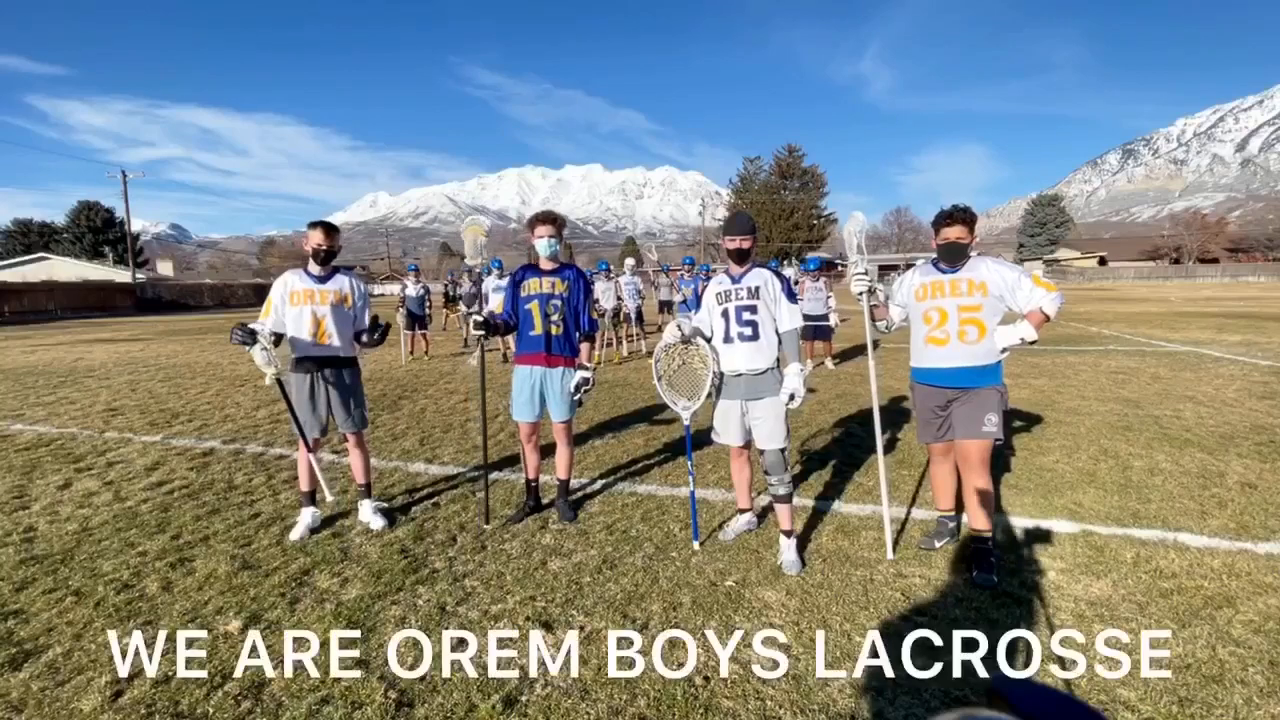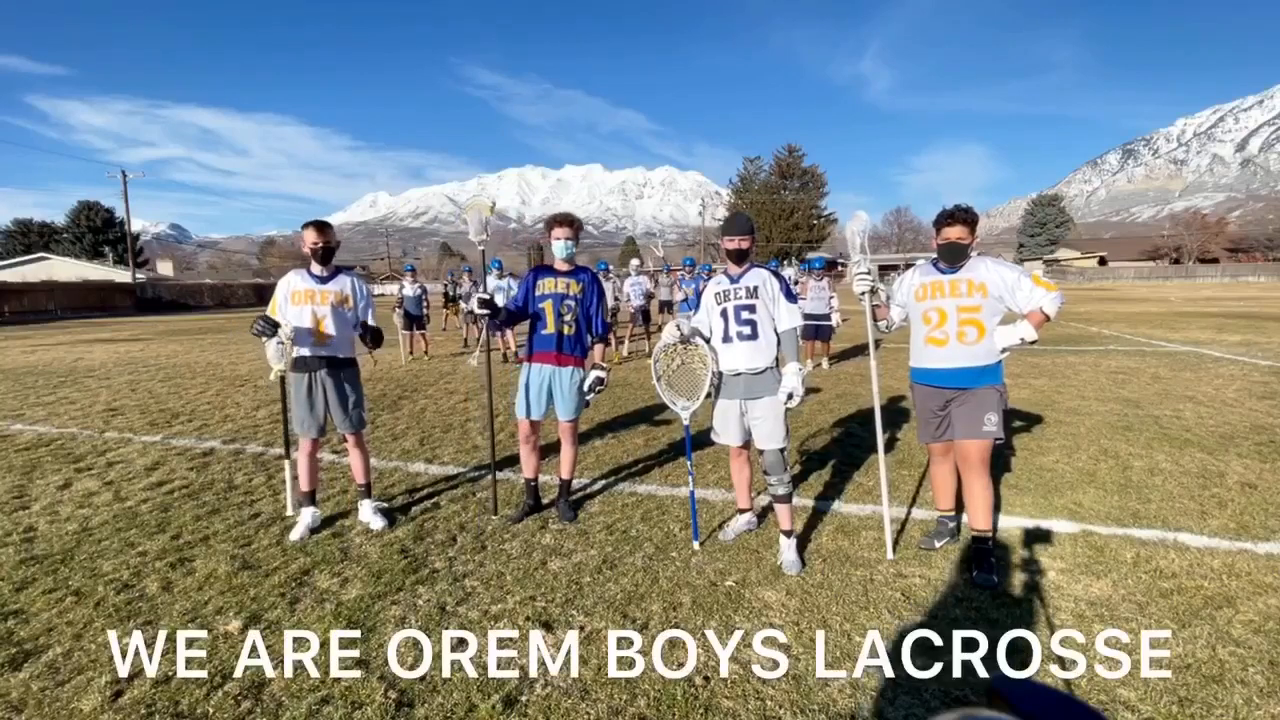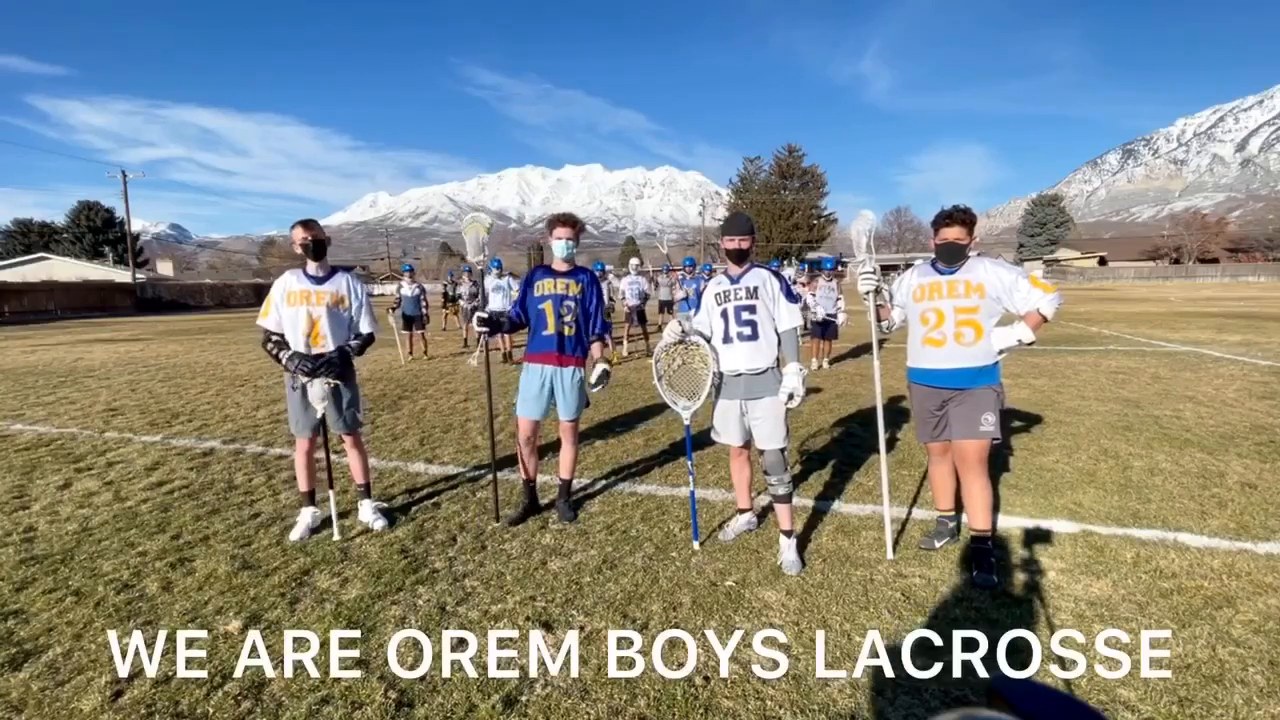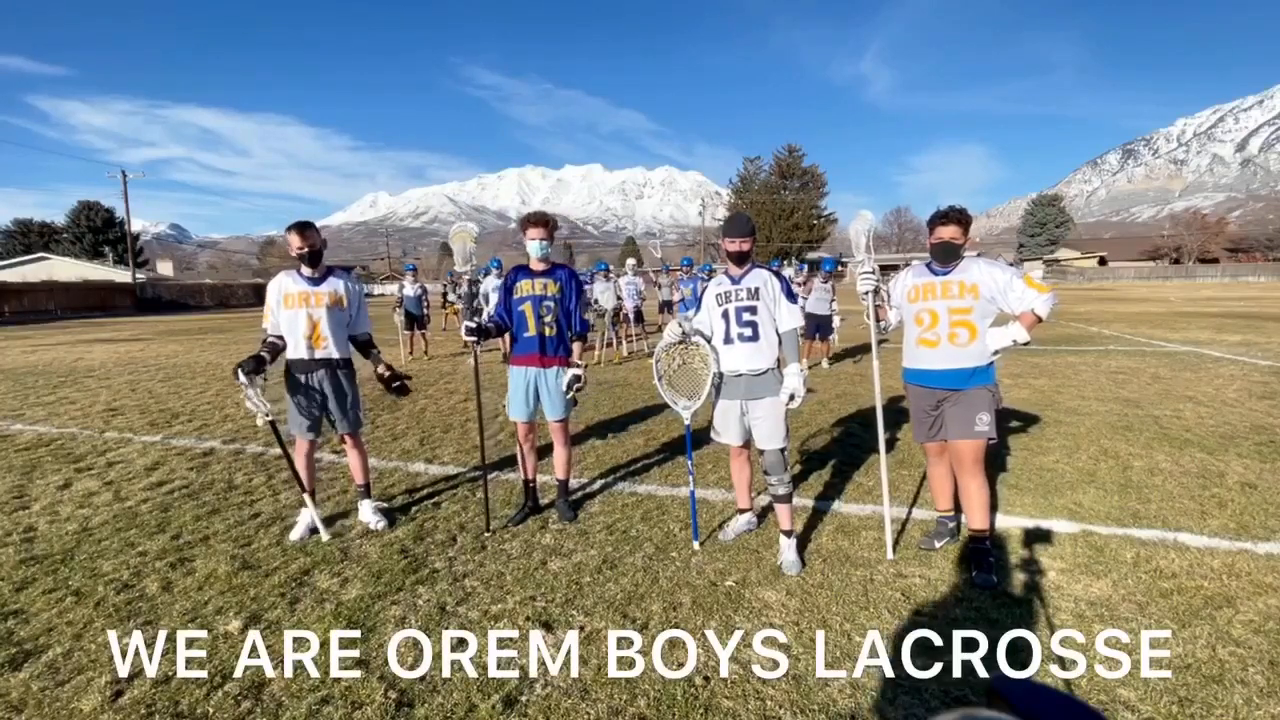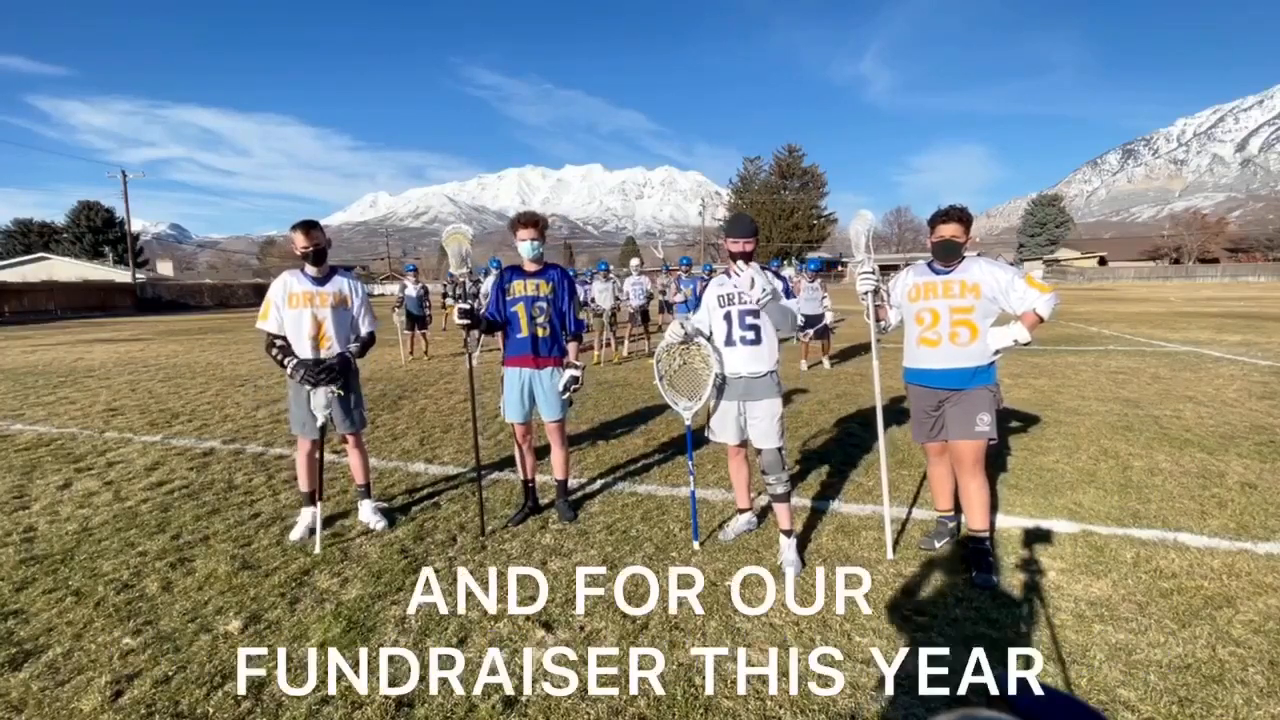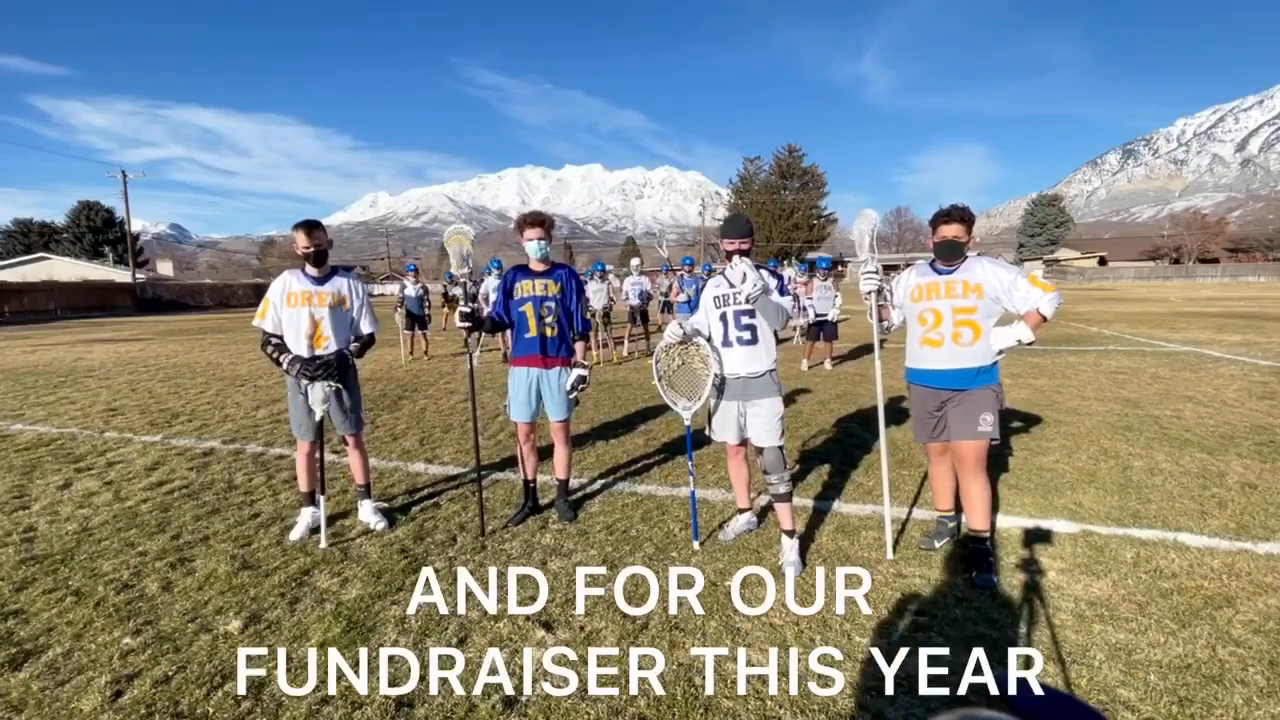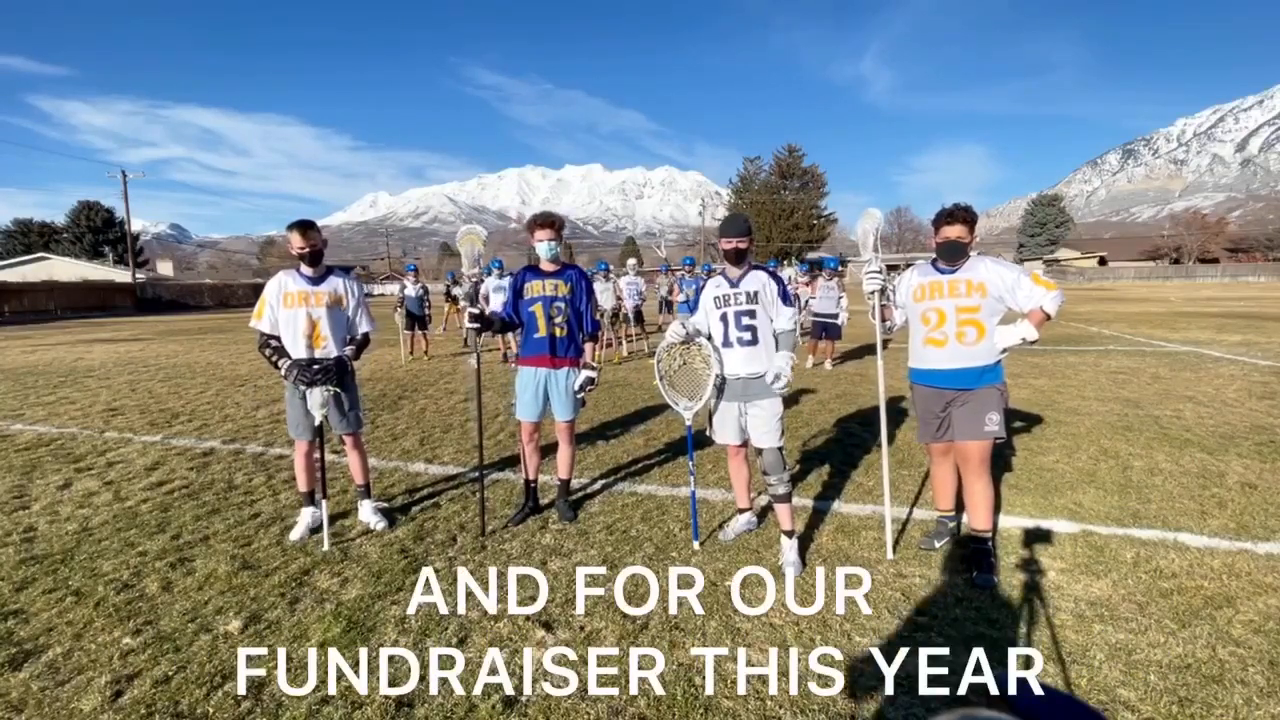
dt=0.7s
person 1, frame 1
left shoulder: (995, 272)
right shoulder: (914, 278)
left elbow: (1048, 296)
right elbow: (887, 319)
left wrist: (1018, 334)
right wrist: (870, 297)
left hip: (979, 383)
right hip: (929, 383)
left knee: (974, 462)
right knee: (940, 453)
left ankle: (983, 547)
right ankle: (947, 523)
person 1, frame 2
left shoulder: (995, 272)
right shoulder: (914, 278)
left elbow: (1048, 296)
right elbow: (888, 319)
left wrist: (1018, 333)
right wrist: (872, 295)
left hip: (979, 382)
right hip: (928, 383)
left knee: (974, 462)
right knee: (939, 453)
left ankle: (983, 547)
right ankle: (947, 523)
person 1, frame 3
left shoulder: (994, 273)
right shoulder: (912, 278)
left elbow: (1046, 297)
right elbow: (888, 319)
left wrist: (1016, 335)
right wrist: (875, 296)
left hip: (976, 383)
right hip: (926, 383)
left knee: (972, 462)
right knee: (938, 453)
left ankle: (982, 547)
right ankle: (946, 523)
person 1, frame 4
left shoulder: (988, 274)
right shoulder: (908, 279)
left elbow: (1041, 297)
right elbow: (885, 319)
left wrist: (1011, 335)
right wrist: (871, 296)
left hip: (971, 383)
right hip: (922, 383)
left knee: (968, 462)
right knee: (936, 453)
left ankle: (981, 546)
right ankle: (947, 523)
person 1, frame 5
left shoulder: (989, 273)
right shoulder: (908, 278)
left elbow: (1043, 297)
right elbow: (885, 318)
left wrist: (1013, 334)
right wrist: (872, 296)
left hip: (972, 383)
right hip: (923, 383)
left knee: (969, 463)
right knee: (936, 453)
left ankle: (980, 545)
right ankle: (946, 523)
person 1, frame 6
left shoulder: (992, 273)
right shoulder: (911, 278)
left elbow: (1046, 296)
right elbow: (887, 319)
left wrist: (1017, 333)
right wrist: (873, 296)
left hip: (975, 383)
right hip: (925, 384)
left knee: (971, 463)
right knee: (937, 453)
left ankle: (981, 546)
right ankle: (947, 522)
person 1, frame 7
left shoulder: (994, 272)
right shoulder: (913, 278)
left elbow: (1049, 294)
right elbow: (890, 319)
left wrist: (1020, 333)
right wrist: (876, 296)
left hip: (979, 383)
right hip: (929, 383)
left knee: (975, 463)
right knee: (939, 454)
left ankle: (982, 547)
right ankle: (946, 522)
person 2, frame 1
left shoulder: (771, 280)
right shoulder: (714, 287)
left elbow: (788, 328)
right elbow: (705, 329)
left wrist: (794, 371)
right wrist: (684, 329)
left hip: (766, 381)
right hip: (728, 383)
left knee: (774, 459)
right knee: (737, 451)
left ankle: (787, 539)
right ankle: (745, 514)
person 2, frame 2
left shoulder: (769, 279)
right shoulder: (712, 287)
left elbow: (787, 327)
right elbow: (703, 329)
left wrist: (793, 370)
right wrist: (682, 328)
left hip: (765, 381)
right hip: (727, 382)
left knee: (773, 458)
right knee: (737, 450)
left ankle: (787, 539)
right ankle: (745, 514)
person 2, frame 3
left shoulder: (770, 279)
right shoulder: (712, 288)
left elbow: (787, 328)
right elbow: (704, 331)
left wrist: (793, 370)
right wrist: (683, 328)
left hip: (765, 381)
right hip: (727, 383)
left knee: (774, 459)
right knee: (737, 450)
left ankle: (787, 539)
right ankle: (745, 514)
person 2, frame 4
left shoulder: (771, 280)
right shoulder: (713, 288)
left elbow: (788, 328)
right elbow: (704, 330)
left wrist: (794, 370)
right wrist: (683, 328)
left hip: (765, 381)
right hip: (727, 383)
left knee: (774, 458)
right knee: (736, 450)
left ankle: (787, 539)
right ankle: (745, 514)
person 2, frame 5
left shoulder: (770, 279)
right shoulder: (714, 286)
left elbow: (790, 323)
right elbow: (703, 326)
left wrist: (763, 293)
right wrist: (684, 328)
left hip: (763, 382)
right hip: (726, 383)
left knee: (771, 459)
right knee: (734, 449)
left ankle: (787, 539)
right ankle: (745, 514)
person 2, frame 6
left shoulder: (767, 278)
right shoulder: (711, 287)
left elbow: (781, 318)
right elbow: (703, 325)
left wrist: (752, 287)
right wrist: (682, 328)
left hip: (762, 382)
right hip: (725, 382)
left knee: (772, 458)
right knee: (734, 449)
left ankle: (789, 539)
right ankle: (745, 514)
person 2, frame 7
left shoulder: (768, 280)
right shoulder: (711, 287)
left elbow: (787, 325)
right elbow: (702, 326)
left wrist: (785, 359)
right wrist: (683, 329)
left hip: (762, 383)
right hip: (725, 383)
left knee: (772, 458)
right knee: (734, 450)
left ankle: (788, 539)
right ankle: (745, 514)
person 3, frame 1
left shoulder: (352, 284)
right shoulder: (287, 283)
left elbow: (361, 334)
right elbow: (272, 332)
left wrist: (373, 336)
right wrist: (250, 335)
left hip: (344, 368)
right hip: (305, 371)
left knee: (355, 438)
right knee: (308, 442)
left ankle: (366, 504)
right ankle: (308, 511)
person 3, frame 2
left shoulder: (354, 284)
right shoulder: (290, 283)
left elbow: (368, 333)
right elbow: (277, 333)
left wrist: (373, 337)
right wrist: (266, 331)
left hip: (343, 369)
right hip: (304, 369)
left knee: (354, 437)
right knee: (307, 442)
left ankle: (367, 504)
right ankle: (308, 511)
person 3, frame 3
left shoulder: (349, 284)
right shoulder: (285, 283)
left elbow: (367, 334)
right elbow: (270, 337)
left wrist: (344, 354)
right wrist: (289, 358)
left hip: (338, 372)
right hip: (300, 375)
left knee: (352, 437)
right knee: (304, 442)
left ankle: (366, 504)
right ankle: (308, 511)
person 3, frame 4
left shoulder: (346, 284)
right shoulder: (280, 285)
left elbow: (360, 335)
right elbow: (276, 336)
left wrist: (381, 367)
right wrist: (259, 360)
left hip: (338, 370)
right hip: (300, 374)
left knee: (351, 438)
right knee: (304, 443)
left ankle: (366, 504)
right ankle: (308, 511)
person 3, frame 5
left shoulder: (349, 284)
right shoulder: (284, 284)
left elbow: (368, 335)
right elbow: (273, 341)
left wrist: (345, 357)
right wrist: (297, 366)
left hip: (342, 374)
right hip: (304, 378)
left knee: (353, 438)
right knee: (306, 443)
left ankle: (366, 504)
right ankle: (308, 510)
person 3, frame 6
left shoulder: (350, 284)
right shoulder: (284, 284)
left elbow: (367, 335)
right elbow: (268, 337)
left wrist: (345, 356)
right wrist: (290, 362)
left hip: (341, 374)
right hip: (301, 378)
left knee: (354, 439)
right knee: (306, 444)
left ankle: (366, 504)
right ankle: (309, 511)
person 3, frame 7
left shoulder: (346, 284)
right shoulder: (279, 285)
left elbow: (362, 334)
right elbow: (266, 340)
left wrist: (343, 361)
right wrist: (288, 367)
left hip: (338, 374)
right hip: (299, 378)
left knee: (352, 439)
right knee: (304, 444)
left ankle: (366, 504)
right ankle: (308, 511)
person 4, frame 1
left shoulder: (574, 276)
right shoulder: (521, 276)
left elbow: (586, 327)
right elbow: (510, 320)
left wrist: (585, 367)
right wrist: (491, 326)
left hip: (562, 365)
right hip: (526, 364)
left knee: (562, 432)
right knee: (527, 434)
left ankle: (562, 497)
right ankle: (532, 498)
person 4, frame 2
left shoulder: (587, 279)
right shoulder: (535, 276)
left elbow: (599, 328)
right elbow: (517, 313)
left wrist: (599, 367)
right wrist: (495, 311)
left hip: (571, 365)
right hip: (536, 362)
left knee: (568, 432)
right knee: (527, 432)
left ankle: (563, 497)
right ankle: (531, 497)
person 4, frame 3
left shoulder: (586, 279)
right shoulder: (535, 276)
left elbow: (597, 327)
right elbow: (518, 318)
left wrist: (600, 363)
right wrist: (495, 323)
left hip: (572, 365)
right hip: (536, 363)
left knee: (569, 432)
right knee: (526, 434)
left ankle: (564, 497)
right ankle: (529, 498)
person 4, frame 4
left shoulder: (566, 276)
right shoulder: (514, 277)
left elbow: (579, 326)
right elbow: (502, 321)
left wrist: (577, 364)
right wrist: (483, 330)
left hip: (556, 365)
right hip: (521, 365)
left knee: (560, 432)
right knee: (524, 434)
left ankle: (562, 497)
right ankle: (530, 499)
person 4, frame 5
left shoulder: (558, 276)
right shoulder: (506, 278)
left elbow: (572, 326)
right elbow: (494, 322)
left wrist: (573, 365)
right wrist: (474, 320)
left hip: (550, 366)
right hip: (516, 366)
left knee: (556, 433)
right knee: (521, 435)
left ankle: (562, 498)
right ankle: (530, 499)
person 4, frame 6
left shoulder: (566, 275)
right shoulder: (513, 278)
left elbow: (580, 325)
right elbow: (499, 321)
left wrist: (581, 364)
right wrist: (476, 321)
left hip: (558, 365)
right hip: (523, 366)
left knee: (560, 432)
right knee: (525, 435)
left ankle: (562, 497)
right ankle: (530, 499)
person 4, frame 7
left shoulder: (575, 276)
right shoulder: (523, 278)
left elbow: (589, 326)
right elbow: (510, 320)
left wrist: (589, 365)
right wrist: (486, 322)
left hip: (566, 366)
right hip: (530, 365)
left knee: (565, 432)
right knee: (529, 434)
left ankle: (563, 497)
right ankle: (530, 499)
